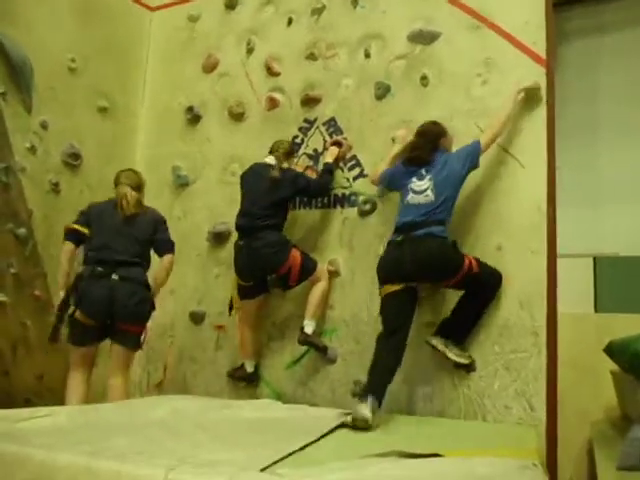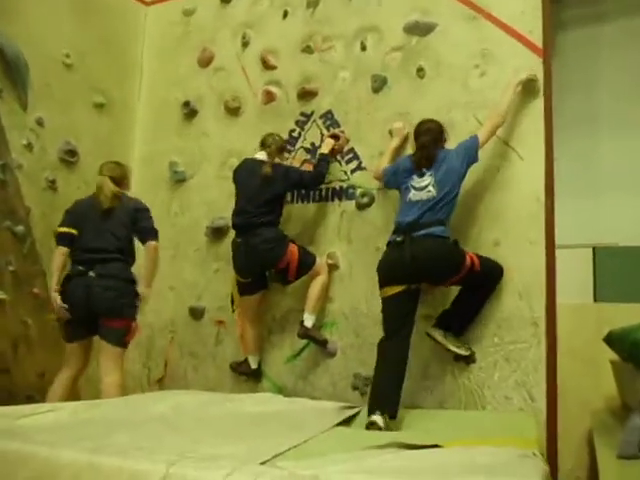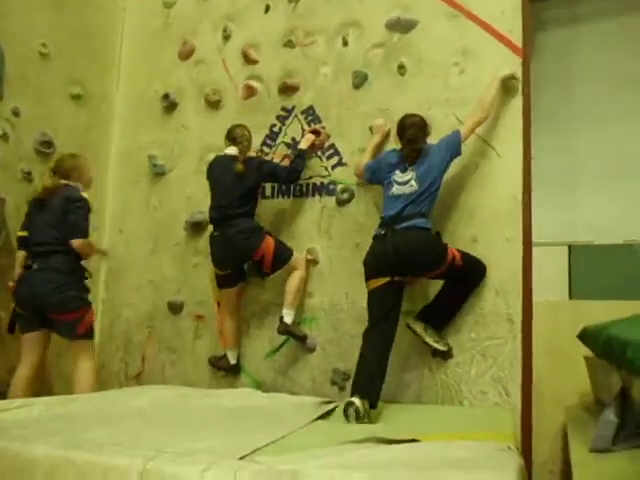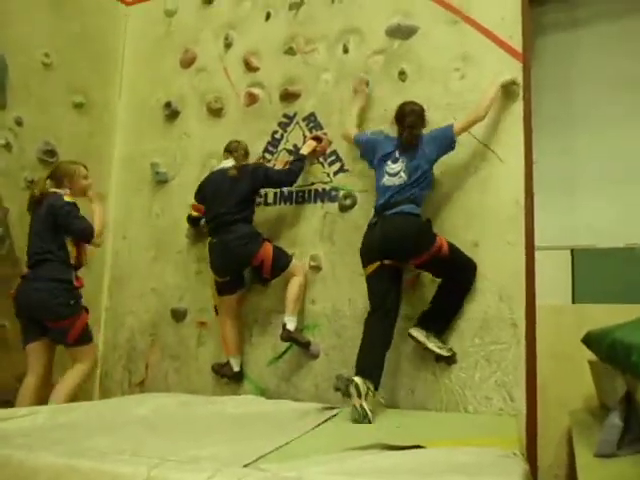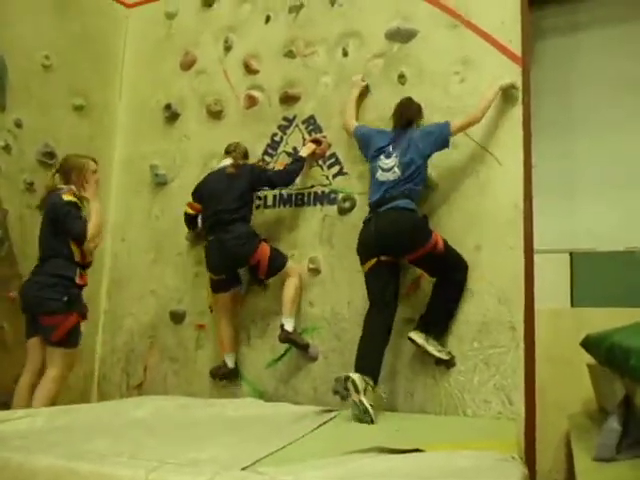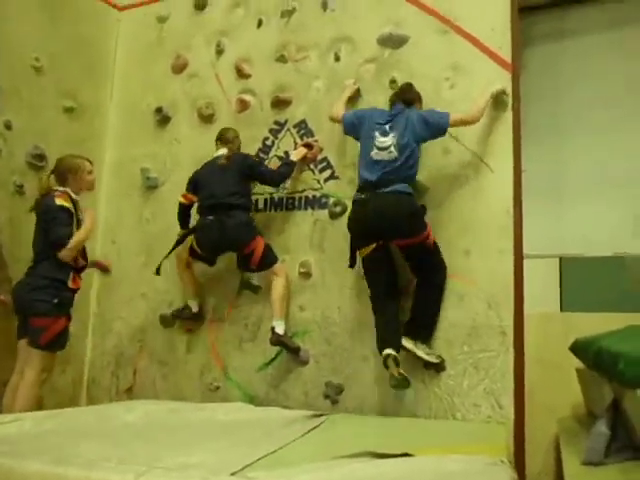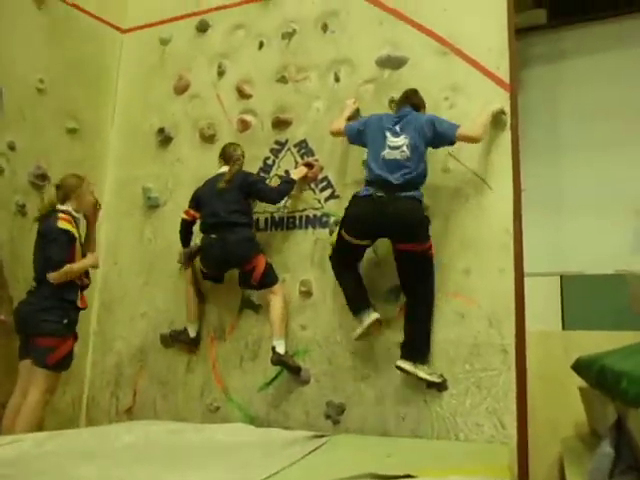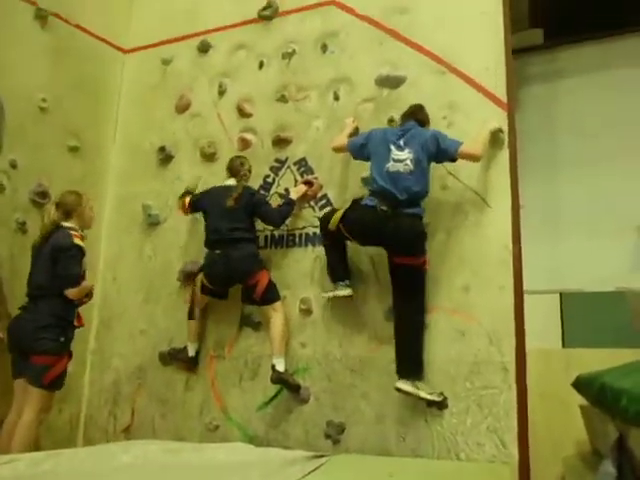
dt=0.4s
person 1, frame 1
left shoulder: (405, 170)
right shoulder: (456, 162)
left elbow: (376, 178)
right elbow: (495, 130)
left wrist: (398, 148)
right wrist: (519, 95)
left hip: (393, 256)
right hip: (431, 251)
left knee: (392, 333)
right knee: (490, 279)
left ankle: (368, 400)
right ankle: (448, 337)
person 1, frame 2
left shoulder: (405, 166)
right shoulder: (456, 158)
left elbow: (378, 173)
right elbow: (495, 122)
left wrist: (396, 141)
right wrist: (516, 86)
left hip: (394, 257)
right hip: (433, 251)
left knee: (394, 338)
right knee: (491, 272)
left ankle: (379, 412)
right ankle: (447, 329)
person 1, frame 3
left shoulder: (387, 160)
right shoulder: (438, 153)
left elbow: (360, 171)
right elbow: (479, 118)
left wrist: (377, 138)
right wrist: (499, 82)
left hip: (381, 249)
right hip: (417, 242)
left knee: (379, 328)
right knee: (474, 271)
left ankle: (361, 398)
right ankle: (428, 322)
person 1, frame 4
left shoulder: (379, 144)
right shoulder: (430, 143)
left elbow: (349, 132)
right elbow: (476, 117)
left wrist: (360, 100)
right wrist: (499, 86)
left hip: (375, 235)
right hip: (408, 228)
left knee: (381, 313)
right knee: (463, 270)
left ankle: (364, 381)
right ankle: (428, 328)
person 1, frame 5
left shoulder: (375, 138)
right shoulder: (422, 137)
left elbow: (349, 123)
right elbow: (474, 117)
left wrist: (356, 91)
right wrist: (498, 88)
left hip: (371, 229)
right hip: (403, 223)
left knee: (380, 307)
right knee: (455, 270)
left ankle: (361, 377)
right ankle: (427, 332)
person 1, frame 6
left shoulder: (367, 117)
right shoulder: (418, 118)
left elbow: (335, 114)
right elbow: (471, 117)
left wrist: (348, 92)
right wrist: (490, 94)
left hip: (363, 209)
right hip: (398, 206)
left knee: (383, 289)
right knee: (432, 272)
left ankle: (389, 347)
right ankle: (417, 336)
person 1, frame 7
left shoulder: (374, 121)
right shoulder: (427, 122)
left elbow: (335, 129)
right elbow: (475, 135)
left wrist: (349, 109)
right wrist: (490, 112)
left hip: (368, 207)
right hip: (407, 210)
left knee: (341, 259)
right knee: (419, 287)
left ankle: (364, 311)
right ankle: (414, 357)
person 1, frame 8
left shoulder: (378, 135)
right shoulder: (431, 137)
left elbow: (336, 145)
right elbow: (476, 154)
left wrist: (349, 128)
right wrist: (489, 131)
left hip: (370, 217)
right hip: (407, 226)
left knee: (329, 221)
right knee: (410, 303)
left ankle: (340, 280)
right ankle: (409, 376)
person 2, frame 1
left shoulder: (94, 210)
right shoulder: (153, 217)
left elbow: (69, 245)
right elbow: (167, 258)
left wrist: (63, 289)
right wrist: (151, 293)
left hip: (93, 289)
right hip: (132, 293)
left knee: (79, 369)
right knee: (118, 373)
person 2, frame 2
left shoulder: (78, 207)
right shoulder: (135, 207)
left elbow: (62, 248)
right elbow: (151, 245)
left wrist: (55, 289)
right wrist: (146, 285)
left hip: (78, 288)
right hip: (115, 288)
left knee: (71, 367)
right knee: (111, 369)
person 2, frame 3
left shoulder: (38, 202)
right shoulder: (74, 196)
left elbow: (22, 250)
right elbow: (77, 242)
left wrist: (20, 286)
right wrist: (97, 250)
left hip: (30, 283)
right hip: (60, 283)
left knee: (29, 362)
right knee: (85, 356)
person 2, frame 4
left shoulder: (45, 206)
right shoulder: (60, 202)
right elbow: (95, 237)
right wrist: (96, 203)
left hip: (31, 292)
right hip: (53, 293)
left knee: (37, 372)
right knee: (86, 360)
person 2, frame 5
left shoulder: (60, 202)
right shoulder: (65, 200)
right elbow: (90, 242)
left wrist: (76, 296)
right wrist: (94, 203)
left hip: (41, 289)
right hip: (56, 292)
left knee: (34, 368)
right knee: (59, 368)
person 2, frame 6
left shoulder: (63, 203)
right shoulder: (59, 201)
right elbow: (64, 251)
left wrist: (91, 263)
right wrist: (88, 224)
left hip: (35, 291)
right hip: (47, 294)
left knee: (23, 370)
right knee: (38, 371)
person 2, frame 7
left shoulder: (52, 221)
right shoulder: (63, 222)
left elbow: (84, 255)
right elbow: (55, 273)
left wrist: (91, 222)
right wrist: (88, 262)
left hip: (34, 311)
right hip: (53, 315)
left knee: (23, 390)
right knee: (41, 391)
person 2, frame 8
left shoulder: (49, 238)
right shoulder: (71, 239)
right elbow: (73, 290)
right wrist: (91, 286)
left hip: (25, 326)
right hip: (48, 331)
right knee: (36, 410)
person 3, frame 1
left shoulder: (250, 172)
right shoulder: (290, 177)
right elbow: (322, 187)
right wrist: (330, 160)
left hip: (244, 251)
right hip: (272, 246)
left knee: (247, 317)
right knee: (322, 275)
left ankle: (249, 369)
right ankle: (308, 331)
person 3, frame 2
left shoulder: (242, 168)
right shoulder: (282, 172)
right elbow: (316, 178)
right wrist: (325, 151)
left hip: (242, 248)
right hip: (269, 242)
left knee: (248, 313)
right knee: (322, 269)
left ankle: (252, 364)
right ankle: (308, 324)
person 3, frame 3
left shoulder: (214, 165)
right shoulder: (256, 166)
right elbow: (292, 174)
right wrist: (304, 147)
left hip: (220, 241)
right hip: (247, 235)
left knee: (227, 306)
right knee: (298, 264)
left ankle: (231, 360)
right ankle: (287, 320)
person 3, frame 4
left shoulder: (208, 181)
right shoulder: (251, 172)
left elbow: (194, 219)
right elbow: (287, 177)
left wrist: (205, 224)
right wrist: (304, 152)
left hip: (218, 250)
right hip: (245, 241)
left knee: (227, 313)
right knee: (298, 271)
left ankle: (234, 367)
right ankle: (290, 327)
person 3, frame 5
left shoulder: (206, 181)
right shoulder: (249, 172)
left elbow: (190, 215)
right elbow: (284, 178)
left wrist: (195, 230)
right wrist: (304, 154)
left hip: (215, 248)
right hip: (242, 240)
left knee: (223, 310)
right knee: (292, 272)
left ankle: (229, 365)
right ankle: (288, 329)
person 3, frame 6
left shoulder: (201, 171)
right shoulder: (244, 161)
left elbow: (184, 206)
right elbow: (275, 178)
left wrist: (184, 230)
right wrist: (294, 158)
left hip: (209, 230)
right hip: (240, 227)
left knee: (183, 257)
right knee: (278, 272)
left ankle: (194, 310)
right ankle: (279, 331)
person 3, frame 7
left shoulder: (204, 188)
right shoulder: (245, 179)
left elbow: (187, 222)
right elbow: (274, 196)
left wrist: (186, 247)
right wrist: (294, 176)
left hip: (213, 247)
right hip: (242, 243)
left knee: (192, 277)
right knee: (276, 291)
left ankle: (191, 334)
right ankle: (279, 350)
person 3, frame 8
left shoulder: (208, 195)
right shoulder: (250, 196)
left elbow: (185, 204)
right elbow: (276, 219)
left wrist: (188, 193)
right wrist: (294, 196)
left hip: (217, 261)
right hip: (246, 259)
left knee: (195, 298)
right knee: (276, 309)
left ankle: (190, 354)
right ankle: (279, 369)
